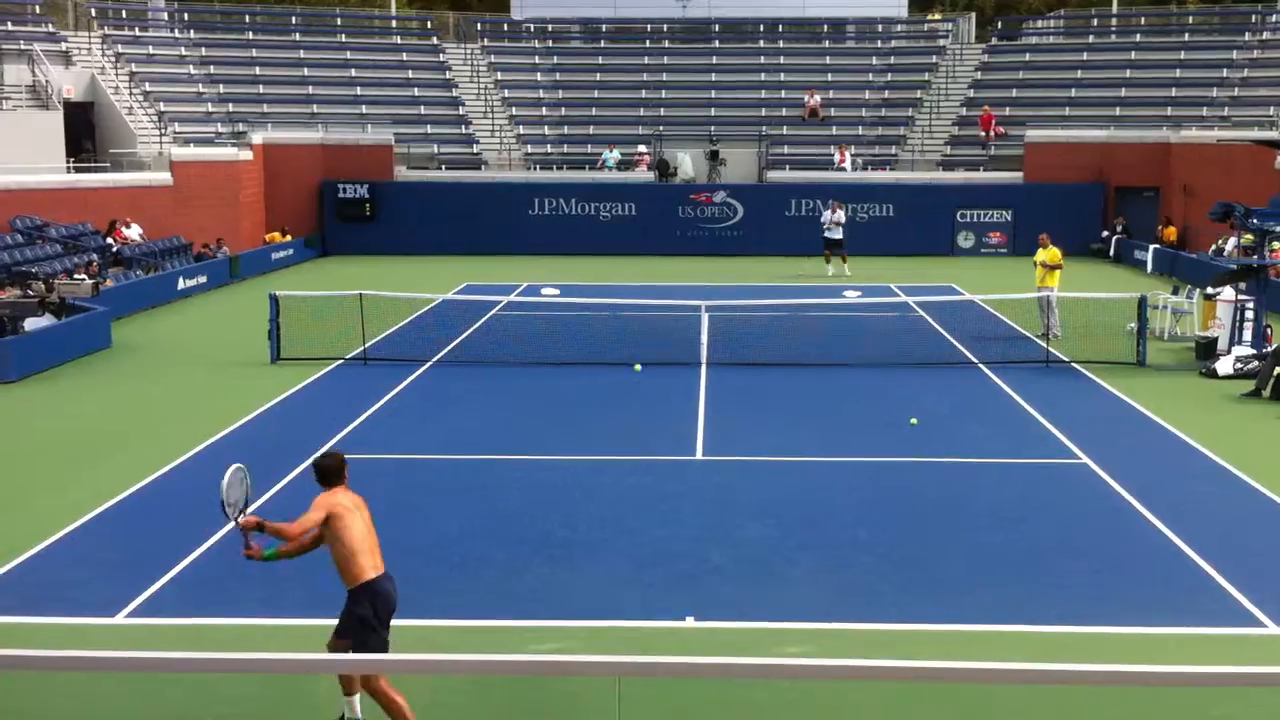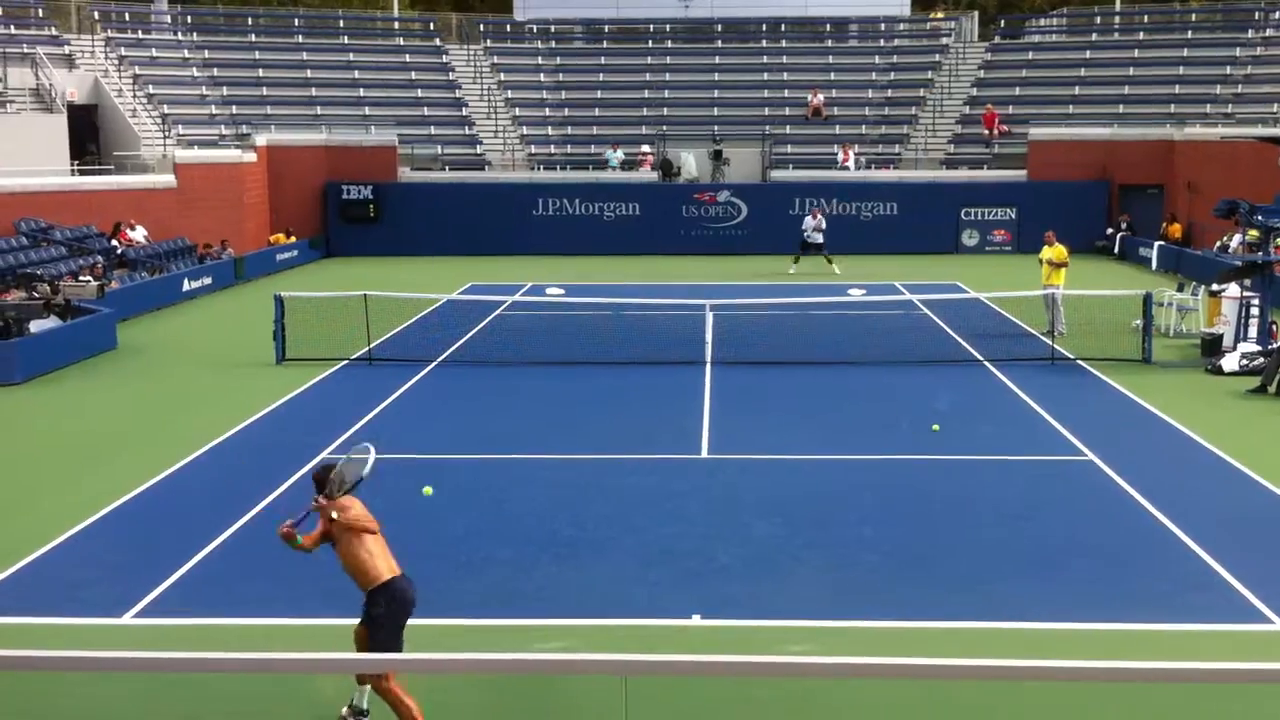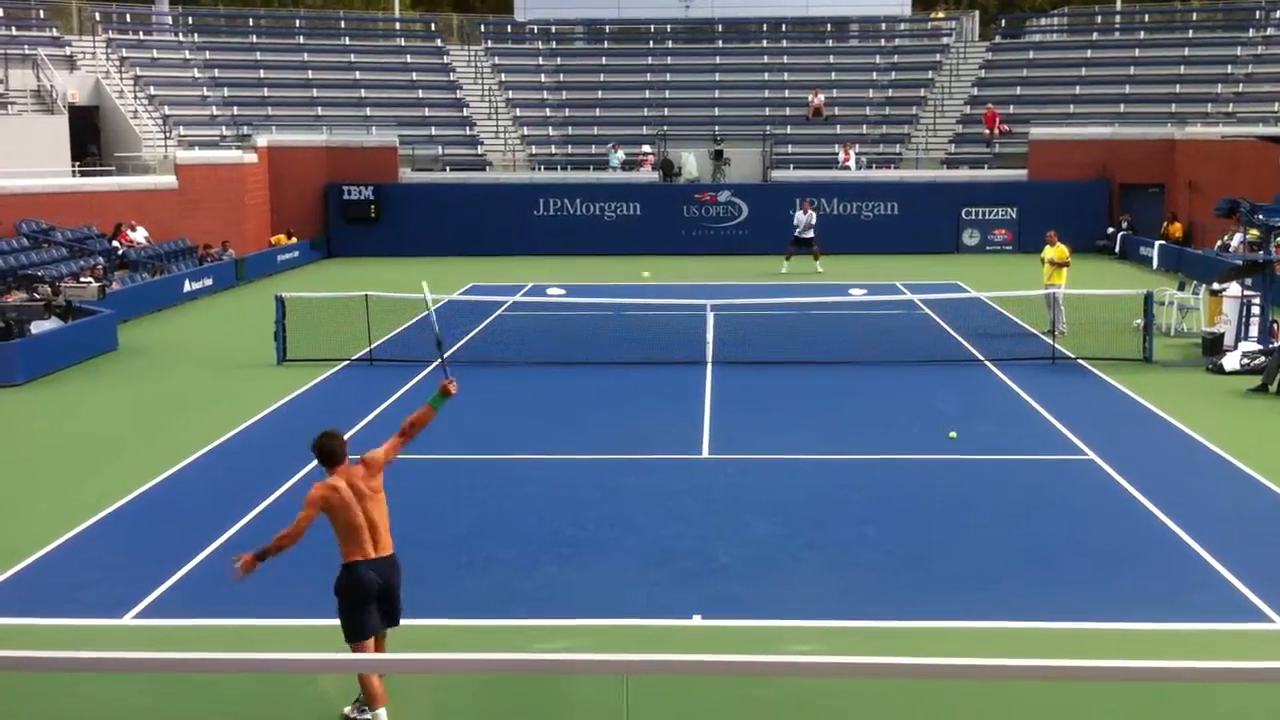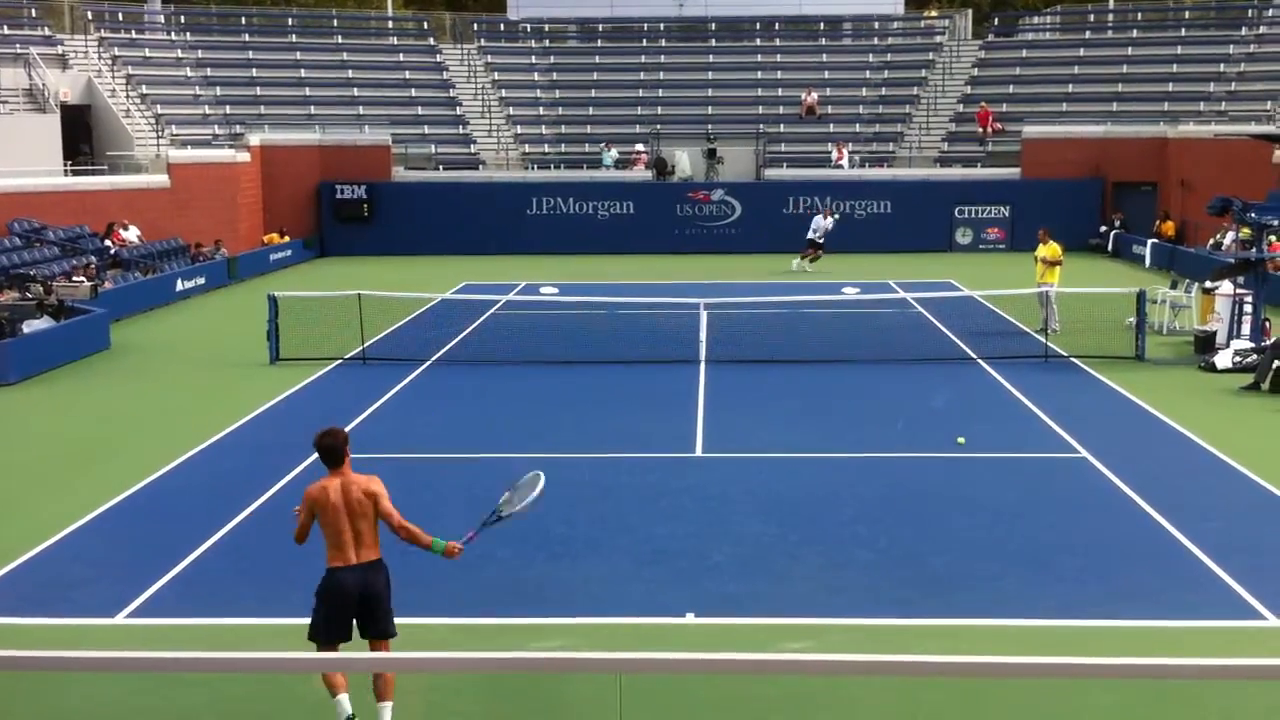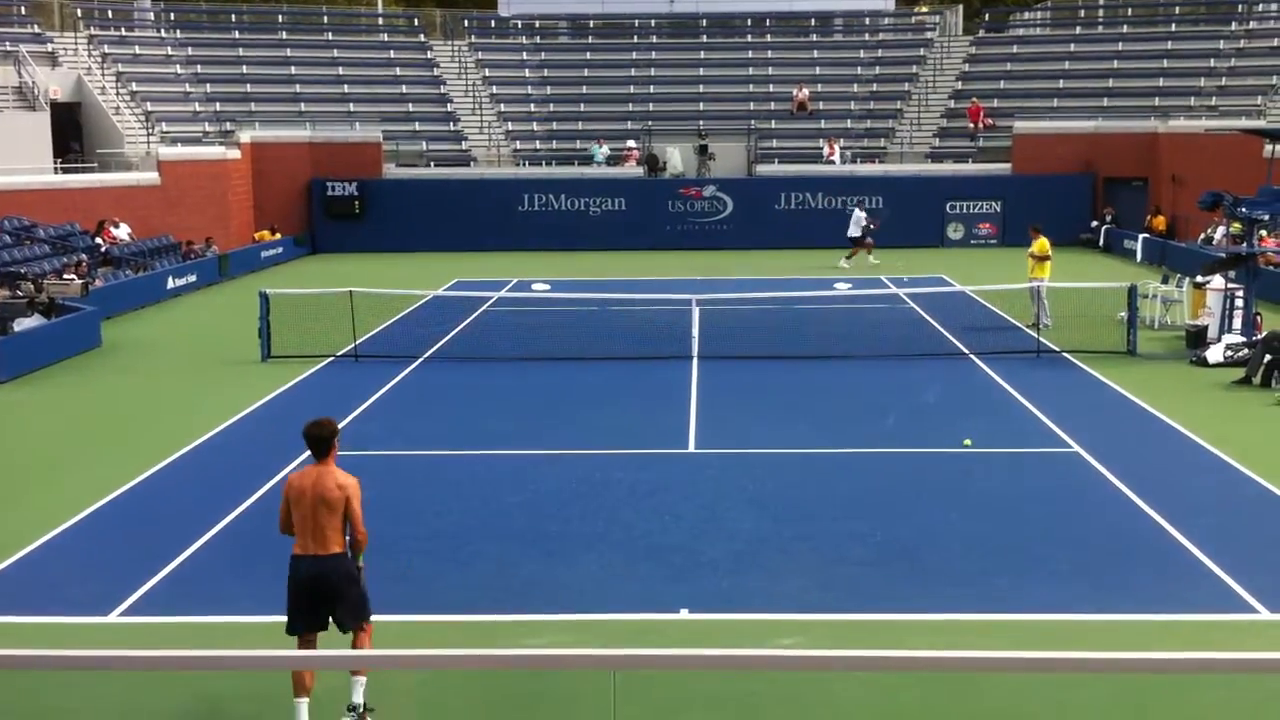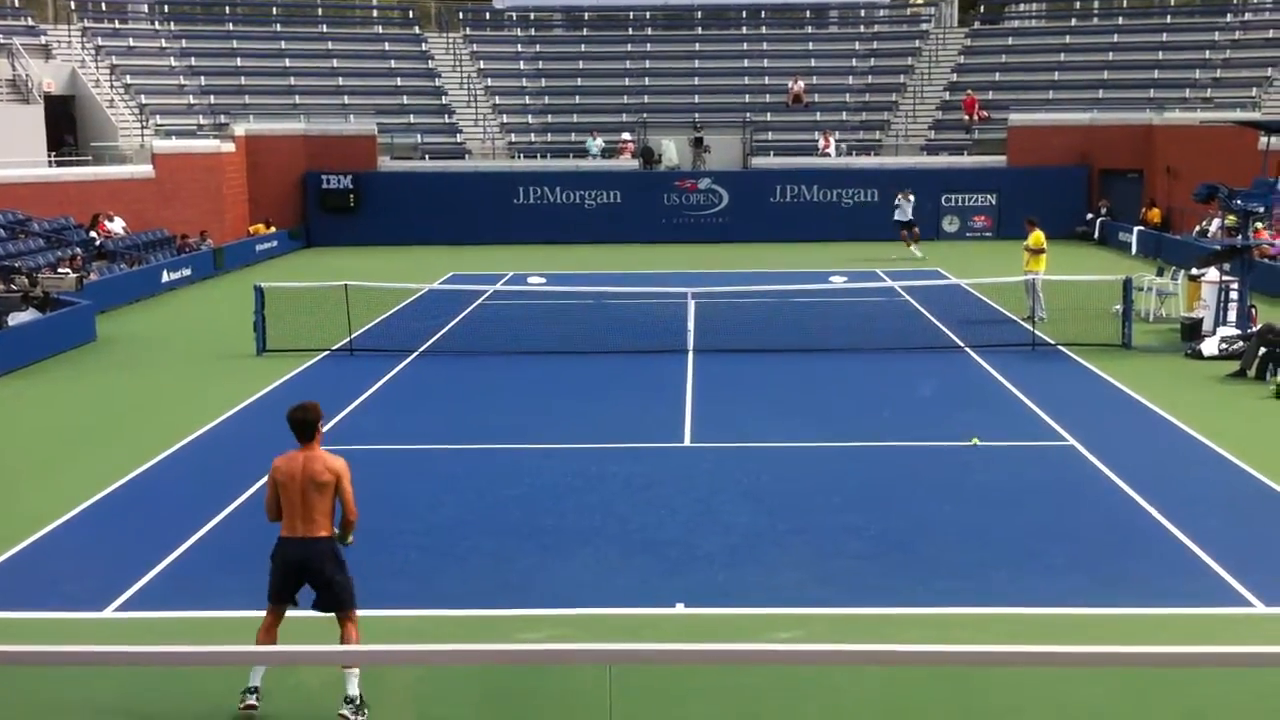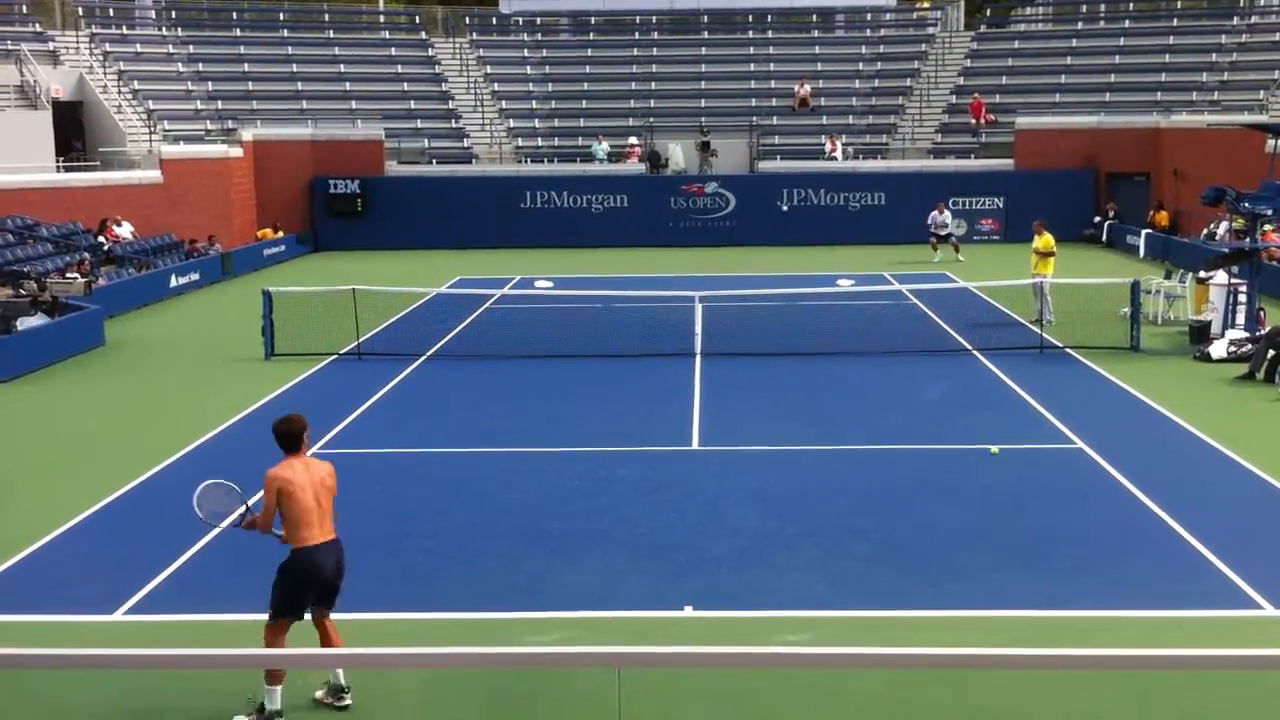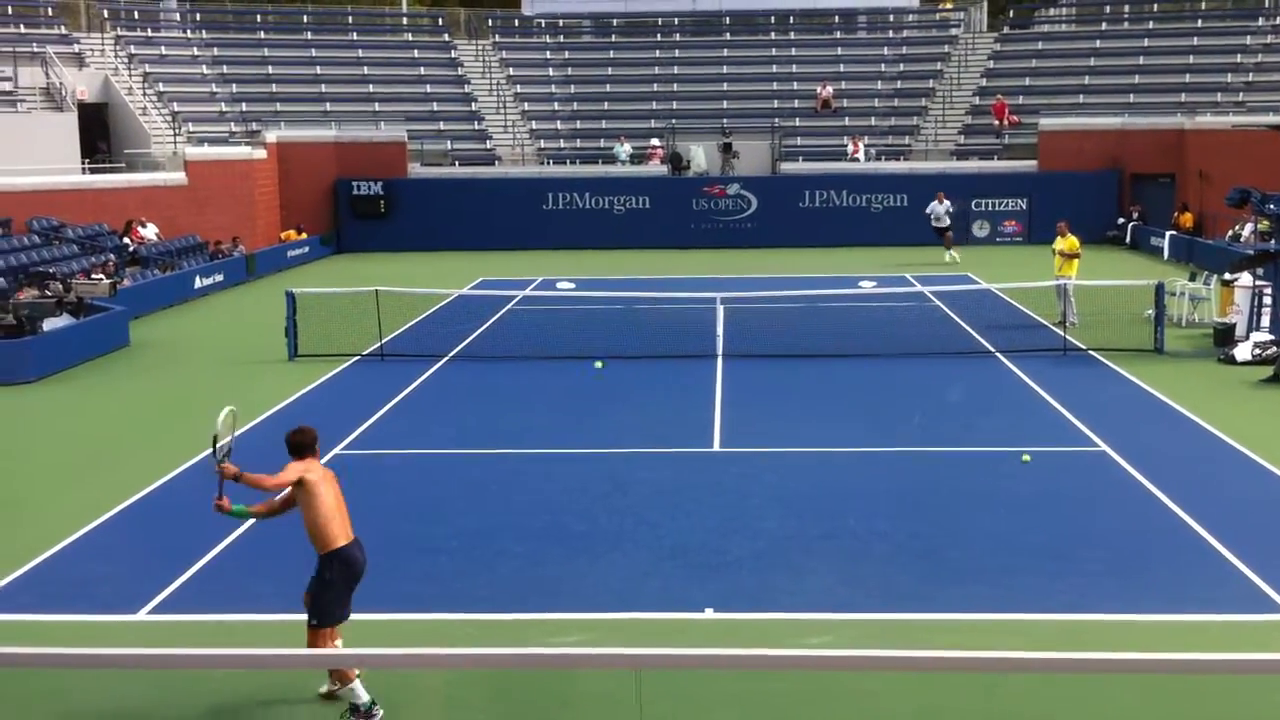
dt=0.4s
person 1, frame 1
left shoulder: (329, 501)
right shoulder: (352, 501)
left elbow: (294, 532)
right elbow: (305, 543)
left wrist: (259, 525)
right wrist: (265, 554)
left hip: (370, 594)
right hip: (377, 588)
left knee: (372, 681)
right knee: (337, 649)
person 1, frame 2
left shoulder: (347, 506)
right shoulder: (333, 517)
left elbow: (371, 527)
right elbow: (309, 543)
left wrist: (331, 515)
right wrist: (291, 537)
left hip: (388, 595)
right hip: (395, 587)
left knee: (383, 680)
right knee: (362, 640)
person 1, frame 3
left shoulder: (322, 493)
right shoulder: (370, 467)
left elbow: (291, 536)
right elbow: (405, 432)
left wrist: (258, 556)
right wrist: (440, 398)
left hip: (357, 574)
right hip: (388, 567)
left knee: (364, 654)
right knee: (377, 639)
person 1, frame 4
left shoulder: (314, 494)
right shoulder: (371, 485)
left elbow: (299, 538)
right elbow: (400, 527)
left wrist: (302, 517)
right wrist: (440, 547)
left hip: (338, 579)
right hip: (374, 575)
left knee: (326, 653)
right knee: (380, 652)
person 1, frame 5
left shoulder: (292, 481)
right shoulder: (347, 482)
left elbow: (285, 527)
right elbow: (359, 534)
right wrist: (356, 561)
left hip: (301, 566)
right hip: (335, 566)
left knee: (305, 646)
right knee: (362, 631)
person 1, frame 6
left shoulder: (277, 466)
right shoulder: (335, 465)
left elbow: (273, 514)
right elbow: (350, 515)
right wrist: (344, 536)
left hip: (286, 549)
right hip: (321, 551)
left knee: (272, 617)
right knee: (348, 621)
left ankle: (252, 691)
person 1, frame 7
left shoulder: (276, 474)
right shoulder: (327, 468)
left elbow: (265, 524)
left wrist: (251, 521)
left hip: (307, 559)
right hip: (334, 552)
left knee: (275, 632)
right knee: (321, 618)
right ankle: (338, 688)
person 1, frame 8
left shoulder: (303, 469)
right shoulder: (323, 474)
left elbow: (269, 484)
right elbow: (268, 509)
left wrist: (237, 475)
right wrist: (234, 510)
left hip: (338, 559)
right hip: (350, 552)
left knee: (319, 641)
right knee: (312, 600)
right ankle: (343, 678)
